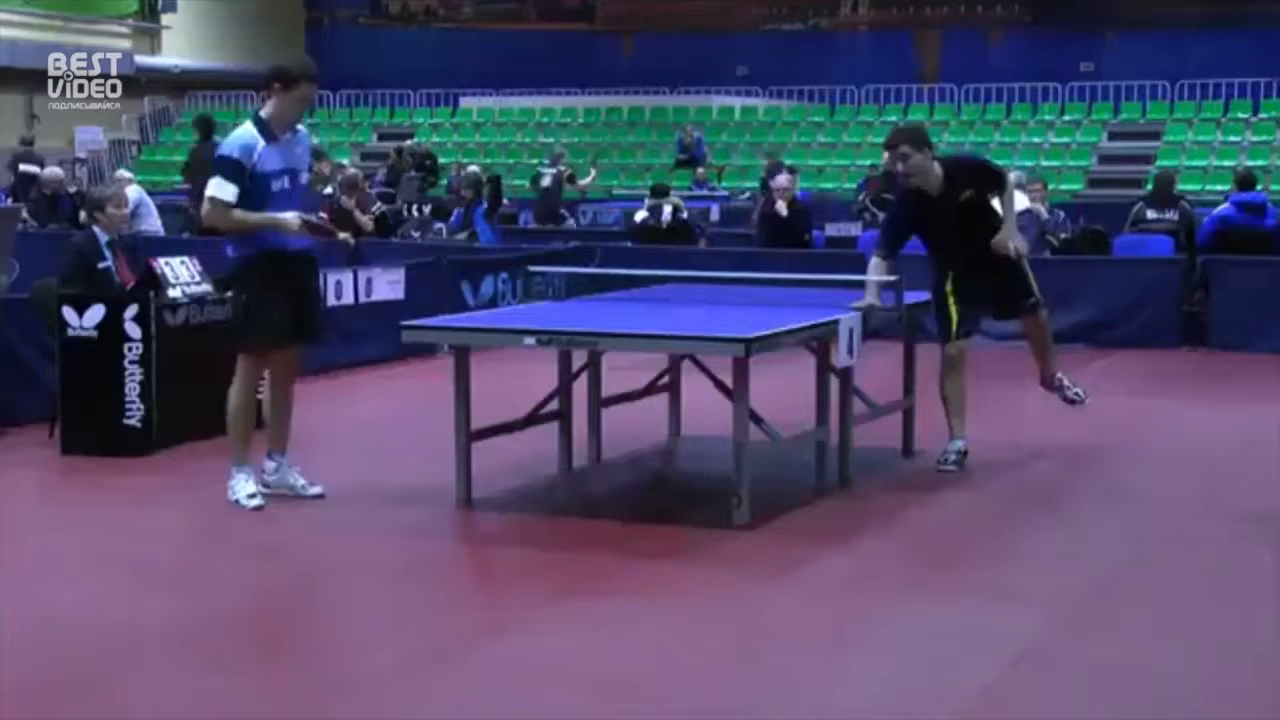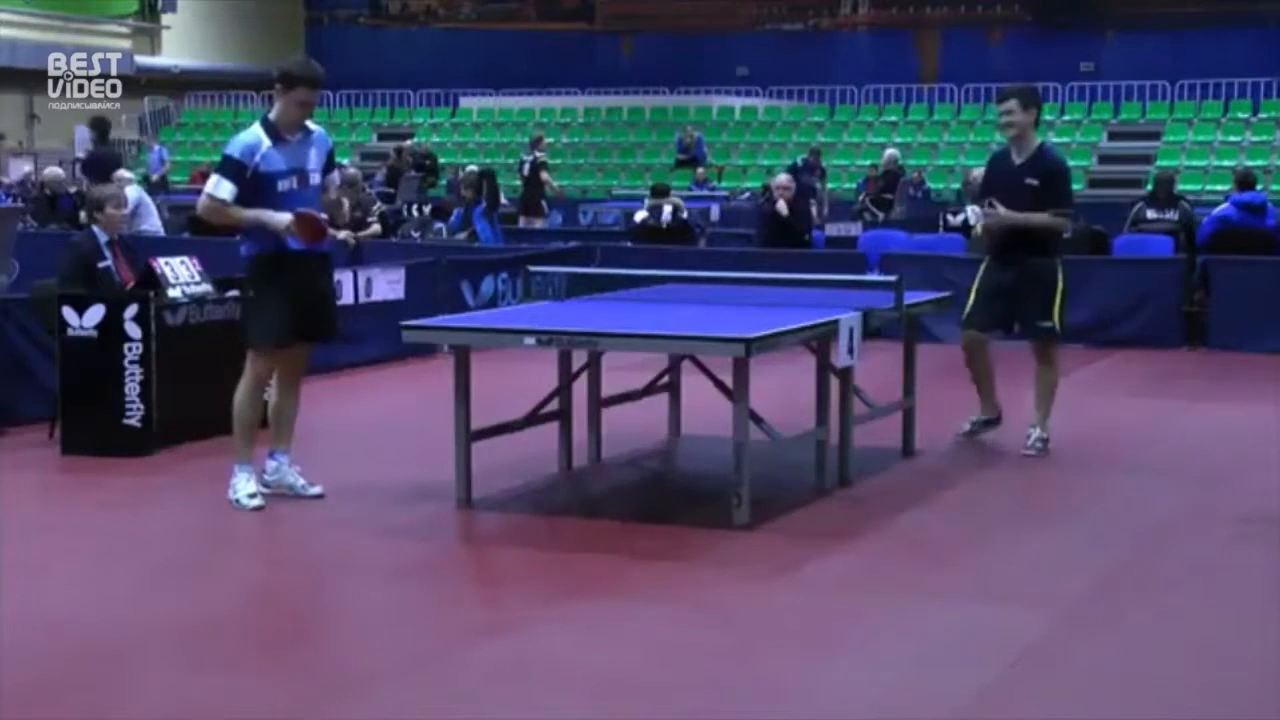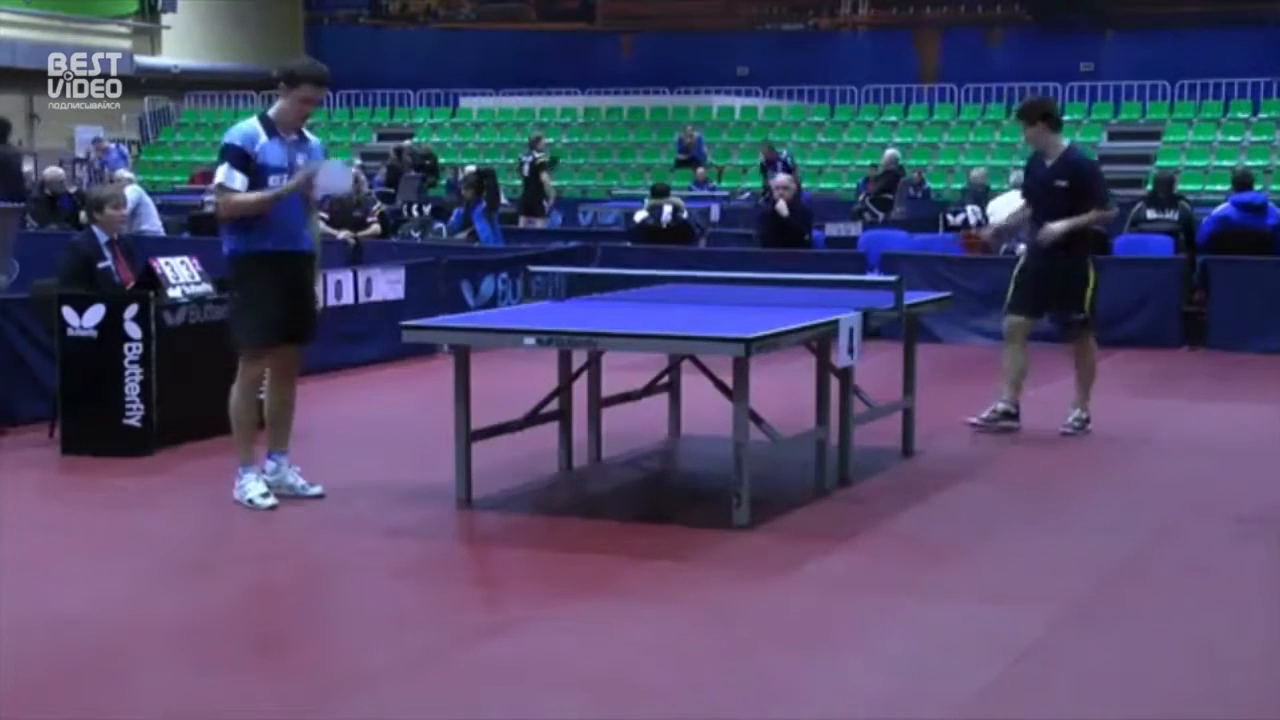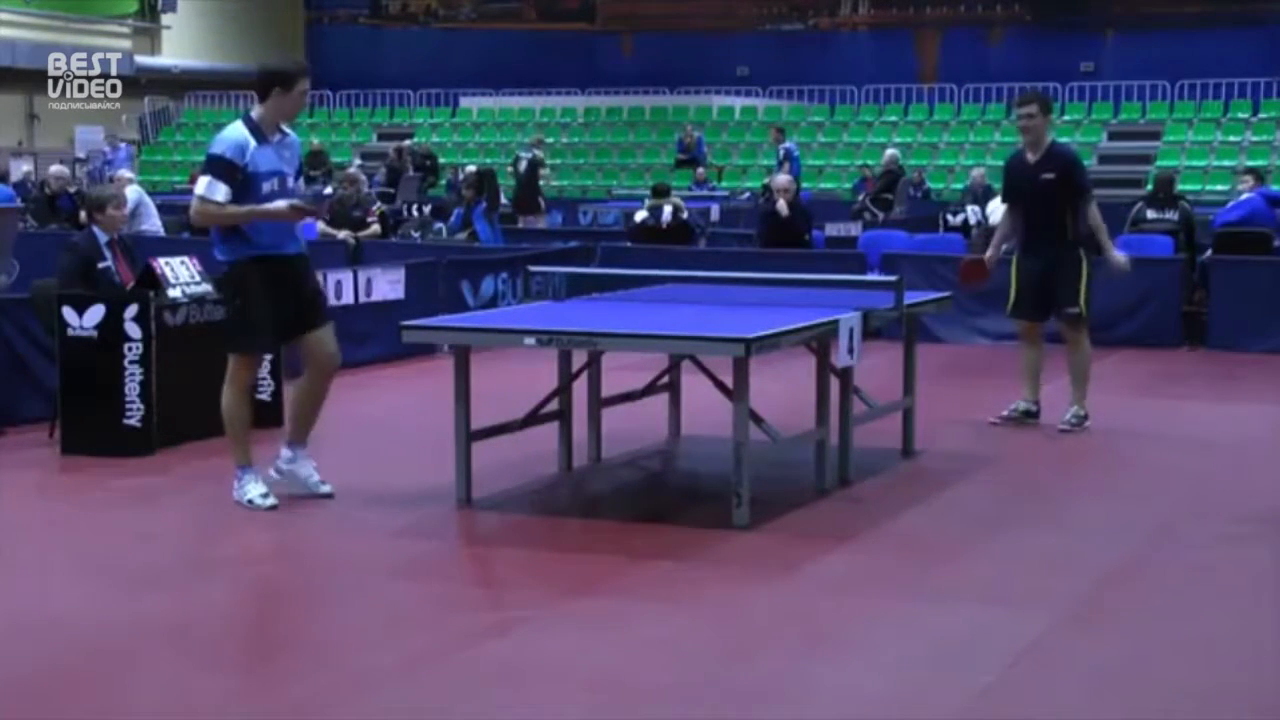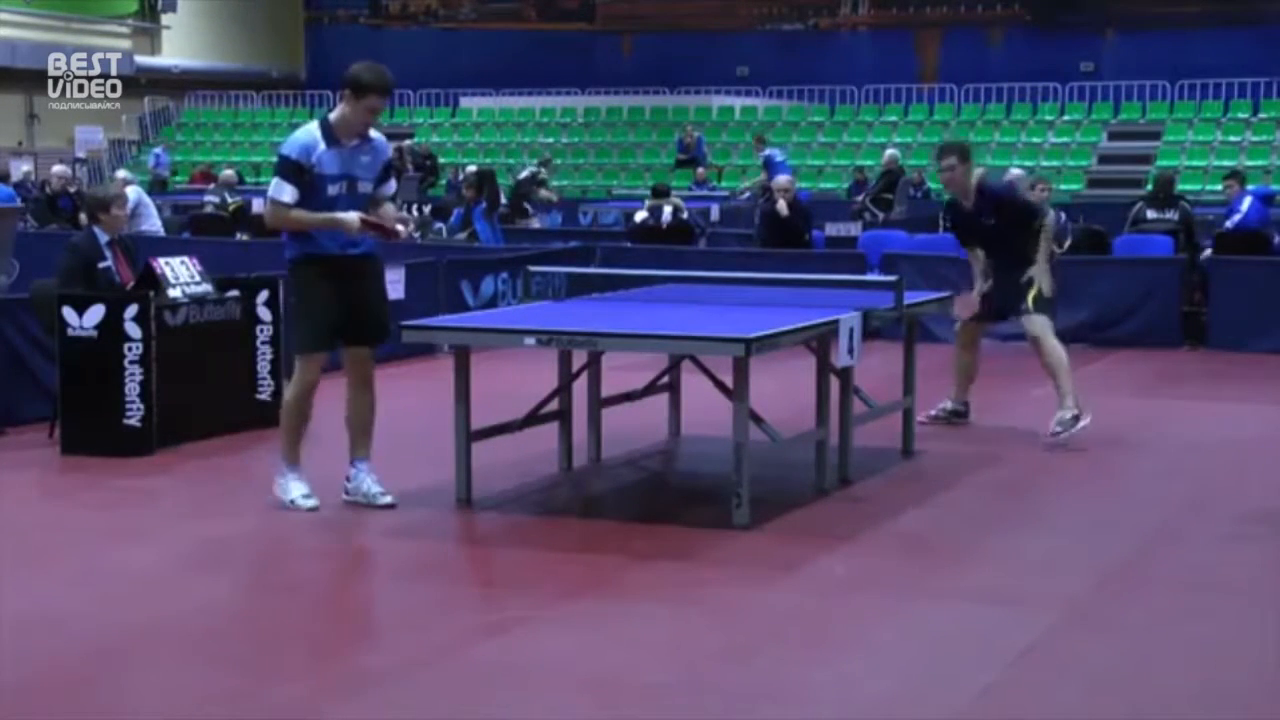
dt=1s
person 1, frame 1
left shoulder: (302, 139)
right shoulder: (240, 145)
right elbow: (212, 213)
right wrist: (275, 221)
left hip: (298, 263)
right hip: (259, 268)
left knee: (286, 370)
right knee: (251, 369)
left ankle: (277, 467)
right ankle: (240, 472)
person 1, frame 2
left shoulder: (320, 140)
right shoulder: (248, 145)
right elbow: (207, 207)
right wrist: (266, 217)
left hip: (312, 264)
right hip: (270, 267)
left knee: (294, 369)
right knee: (260, 368)
left ankle: (278, 465)
right ankle: (242, 472)
person 1, frame 3
left shoulder: (312, 146)
right shoulder: (243, 138)
right elbow: (226, 206)
left wrist: (315, 273)
right wrist: (288, 188)
left hip: (297, 264)
right hip: (254, 266)
left knee: (287, 369)
right knee: (253, 370)
left ankle: (278, 466)
right ankle: (246, 474)
person 1, frame 4
left shoulder: (291, 142)
right shoulder: (231, 144)
right elbow: (200, 212)
right wrist: (267, 211)
left hip: (292, 262)
right hip: (249, 269)
left knee: (325, 359)
right knee: (243, 372)
left ankle: (293, 455)
right ankle: (245, 475)
person 1, frame 5
left shoulder: (378, 148)
right shoulder: (302, 145)
right elbow: (274, 215)
left wrist: (391, 221)
right wrist: (335, 220)
left hip: (361, 265)
right hip: (314, 267)
left knee: (362, 371)
right knee: (309, 373)
left ankle: (358, 473)
right ankle: (289, 470)
person 2, frame 1
left shoulder: (968, 167)
right shoulder: (906, 204)
left elbow: (1005, 184)
right elbow: (881, 254)
left wrist: (1010, 226)
right wrist: (872, 293)
left hip: (999, 256)
right hip: (957, 274)
left knee: (1035, 317)
right knee: (953, 353)
left ankle: (1050, 375)
right ankle: (957, 441)
person 2, frame 2
left shoulder: (1052, 164)
right shoulder: (996, 162)
left elbow: (1064, 222)
left wrist: (1013, 218)
right wrist: (988, 223)
left hip: (1038, 267)
right hip: (998, 264)
left knee: (1044, 348)
right knee: (972, 337)
left ankle: (1039, 428)
right ankle: (989, 410)
person 2, frame 3
left shoulder: (1081, 164)
right shoulder: (1034, 164)
left elbow: (1108, 211)
left wrist: (1066, 226)
right wrist: (996, 228)
left hip: (1073, 262)
right hip: (1037, 258)
left knee: (1080, 334)
right knee: (1014, 327)
left ankle: (1081, 410)
right ankle: (1008, 407)
person 2, frame 4
left shoulder: (1065, 158)
right shoulder: (1013, 164)
left elbow: (1088, 206)
left wrist: (1109, 248)
right wrist: (994, 248)
left hip: (1066, 256)
right hip: (1028, 257)
left knee: (1073, 330)
right knee: (1028, 330)
left ankle: (1079, 408)
right ankle: (1029, 403)
person 2, frame 5
left shoulder: (1000, 194)
right shoulder: (953, 210)
left elbow: (1047, 220)
left wrist: (1041, 264)
right wrist: (979, 282)
left hip: (1028, 270)
right hip: (999, 273)
left knee: (1038, 330)
right knee: (965, 330)
left ankle: (1070, 409)
right ankle: (958, 404)
